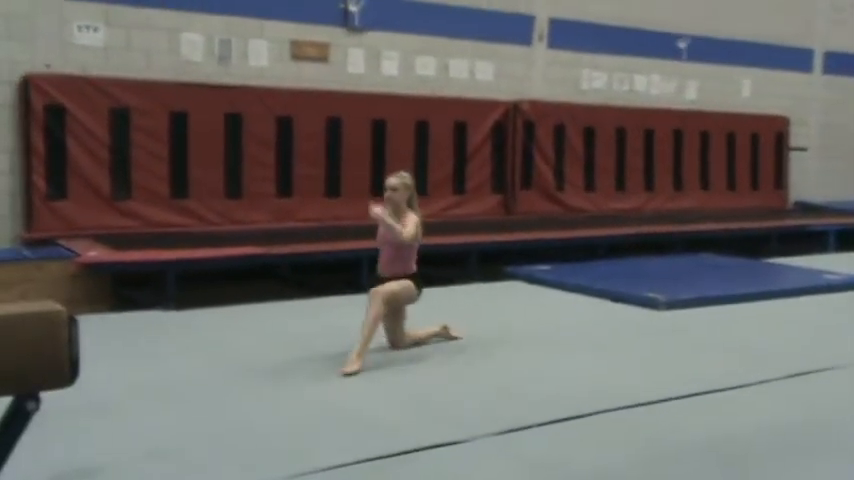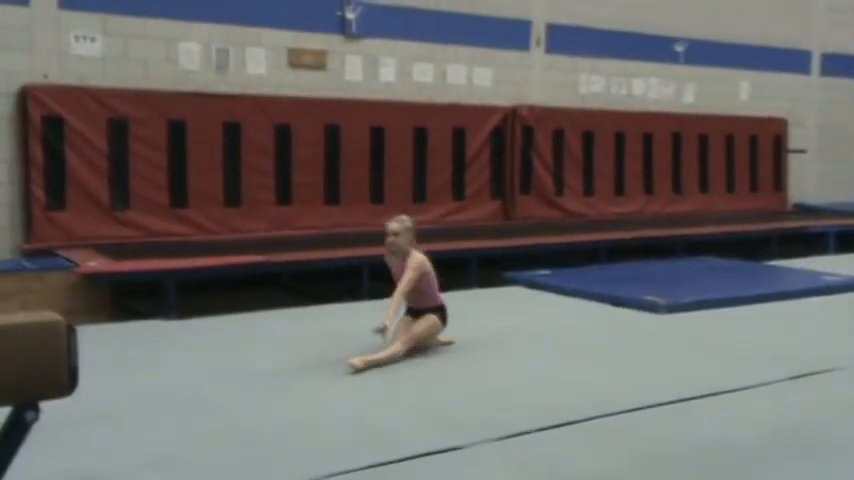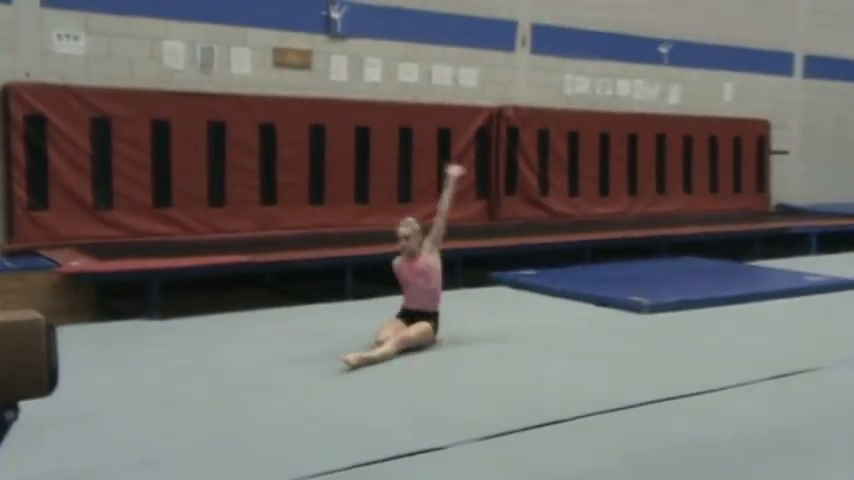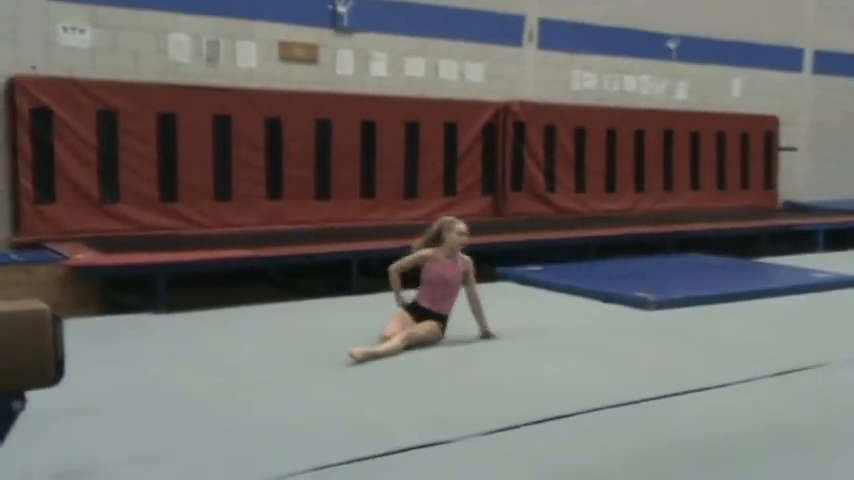
dt=0.4s
person 1, frame 1
left shoulder: (412, 220)
right shoulder: (385, 213)
left elbow: (405, 238)
left wrist: (384, 218)
left hip: (408, 282)
right hip: (386, 280)
left knee: (377, 293)
right knee: (398, 342)
left ankle: (358, 354)
right ankle: (439, 332)
person 1, frame 2
left shoulder: (417, 260)
right shoulder: (390, 256)
left elbow: (401, 291)
left wrist: (387, 321)
left hip: (434, 313)
right hip: (414, 310)
left knee: (405, 340)
right knee: (397, 342)
right ankle: (430, 340)
person 1, frame 3
left shoulder: (431, 249)
right shoulder: (397, 263)
left elbow: (442, 214)
left wrist: (451, 179)
left hip: (428, 319)
right hip: (406, 314)
left knee: (400, 340)
right knee: (382, 339)
person 1, frame 4
left shoulder: (465, 263)
right shoulder: (429, 255)
left elbow: (473, 297)
right elbow: (393, 269)
left wrist: (484, 327)
right wrist: (400, 299)
left hip: (437, 320)
right hip: (415, 310)
left knee: (406, 336)
right knee: (387, 335)
